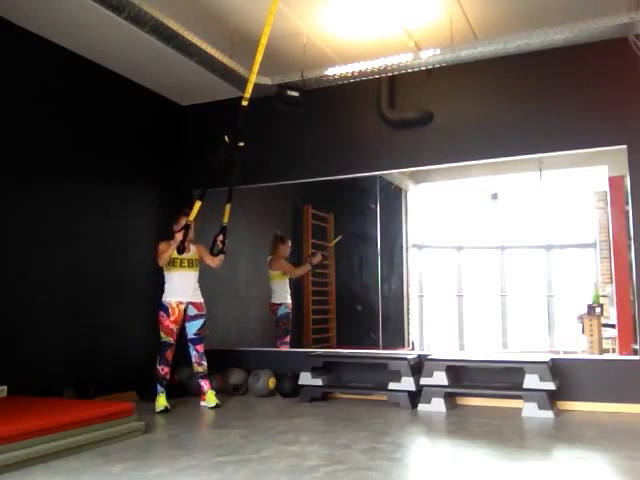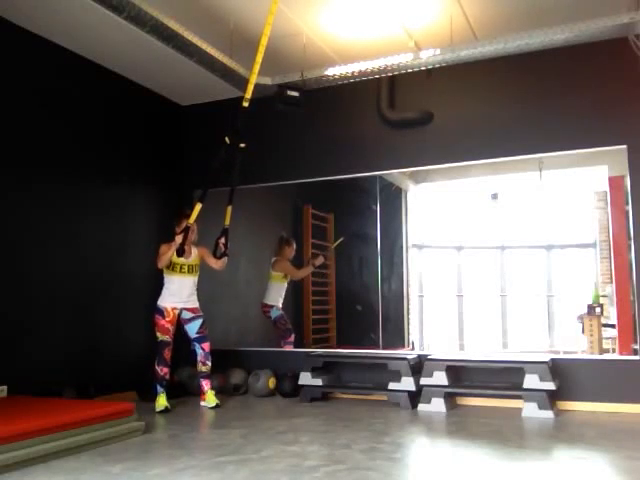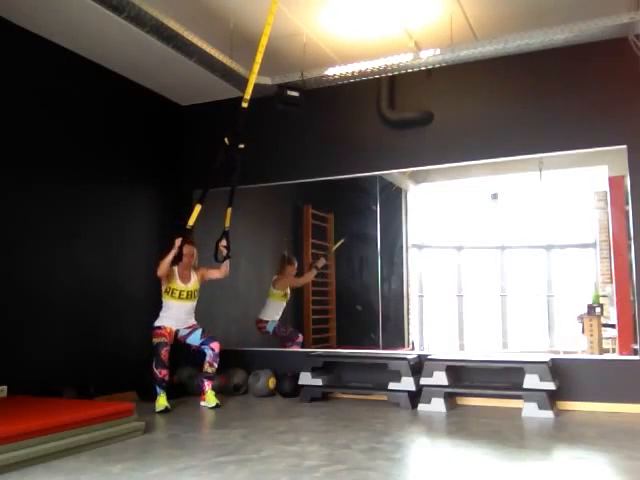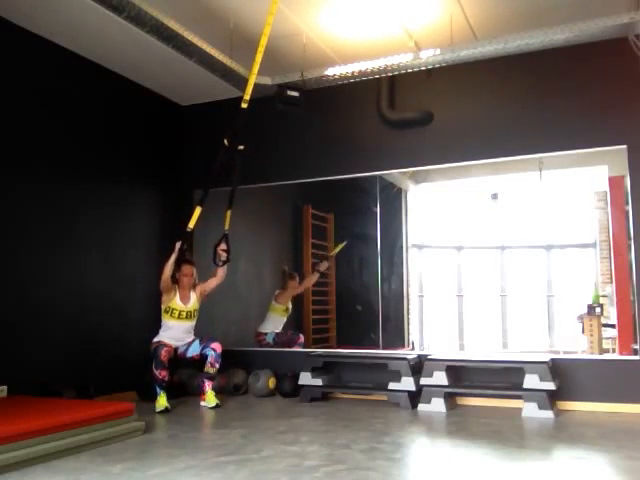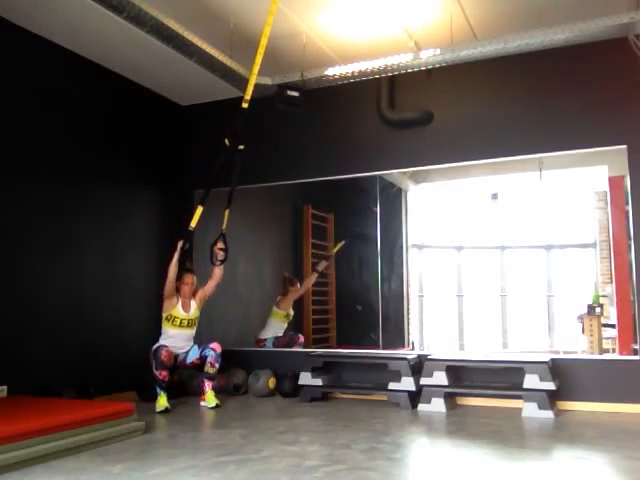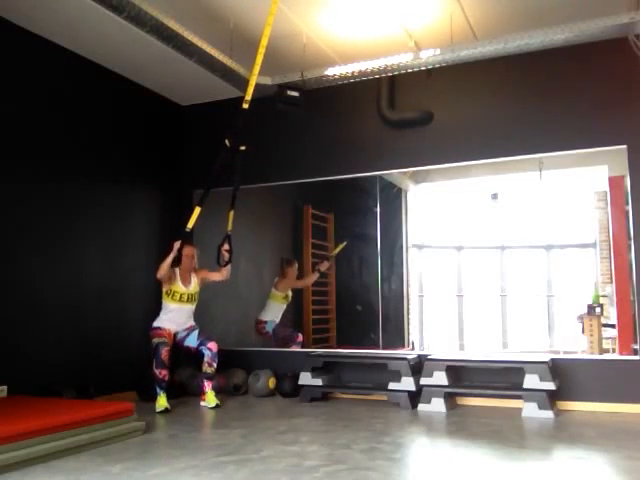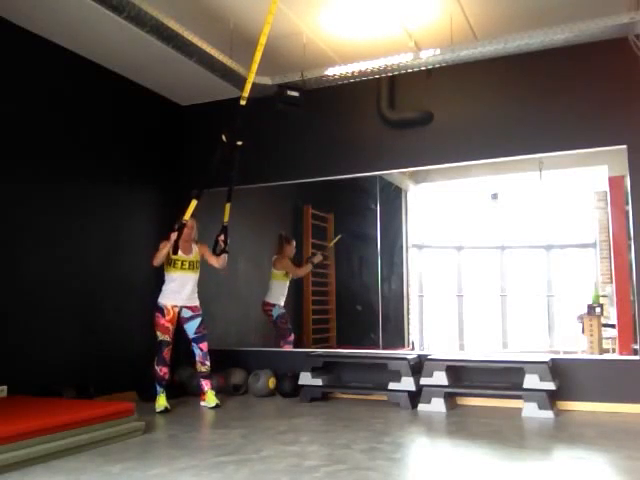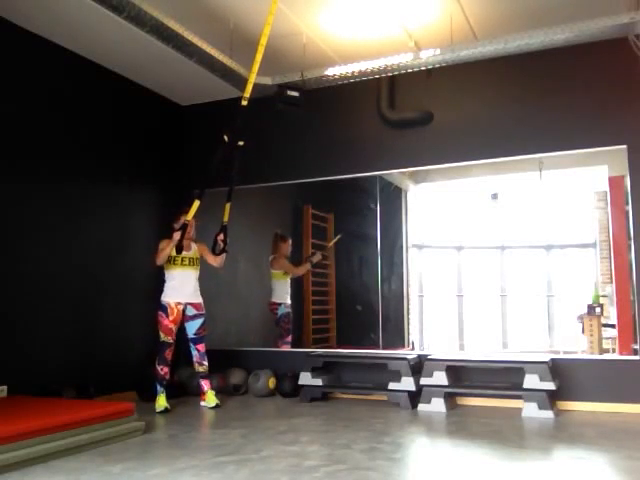
dt=0.3s
person 1, frame 1
left shoulder: (198, 249)
right shoulder: (166, 245)
left elbow: (215, 263)
right elbow: (161, 262)
left wrist: (221, 248)
right wrist: (176, 243)
left hip: (195, 303)
right hip: (172, 303)
left knee: (197, 347)
right knee: (167, 347)
left ankle: (206, 393)
right ankle: (161, 395)
person 1, frame 2
left shoulder: (200, 251)
right shoulder: (167, 248)
left elbow: (219, 265)
right elbow: (160, 264)
right wrist: (175, 245)
left hip: (191, 307)
right hip: (167, 306)
left knee: (203, 345)
right knee: (165, 347)
left ankle: (206, 393)
right ankle: (161, 395)
person 1, frame 3
left shoulder: (199, 274)
right shoulder: (170, 274)
left elbow: (223, 273)
right elbow: (160, 272)
left wrist: (224, 253)
right wrist: (174, 249)
left hip: (188, 326)
right hip: (165, 326)
left knee: (213, 346)
right knee: (161, 351)
left ankle: (206, 393)
right ankle: (161, 396)
person 1, frame 4
left shoulder: (198, 292)
right shoulder: (169, 293)
left elbow: (219, 278)
right elbow: (164, 278)
left wrist: (223, 257)
right wrist: (175, 254)
left hip: (187, 343)
right hip: (165, 341)
left knee: (215, 347)
right knee: (161, 352)
left ankle: (207, 393)
right ankle: (161, 396)
person 1, frame 5
left shoulder: (198, 299)
right shoulder: (171, 300)
left elbow: (215, 279)
right elbow: (169, 279)
left wrist: (219, 256)
right wrist: (178, 253)
left hip: (187, 352)
right hip: (166, 349)
left knee: (214, 348)
right knee: (162, 354)
left ankle: (207, 394)
right ankle: (161, 396)
person 1, frame 6
left shoulder: (199, 276)
right shoulder: (171, 276)
left elbow: (223, 276)
right elbow: (160, 275)
left wrist: (226, 257)
right wrist: (173, 253)
left hip: (187, 329)
right hip: (163, 328)
left knee: (211, 347)
right knee: (162, 351)
left ankle: (207, 394)
right ankle: (161, 396)
person 1, frame 7
left shoulder: (200, 248)
right shoulder: (167, 245)
left elbow: (220, 264)
right elbow: (156, 262)
right wrist: (171, 243)
left hip: (191, 305)
right hip: (168, 304)
left knee: (201, 345)
right knee: (164, 347)
left ankle: (206, 393)
right ankle: (161, 395)
person 1, frame 8
left shoulder: (199, 247)
right shoulder: (167, 243)
left elbow: (218, 263)
right elbow: (159, 260)
left wrist: (223, 246)
right wrist: (174, 242)
left hip: (194, 302)
right hip: (171, 302)
left knee: (199, 346)
right knee: (166, 346)
left ankle: (206, 393)
right ankle: (161, 395)
